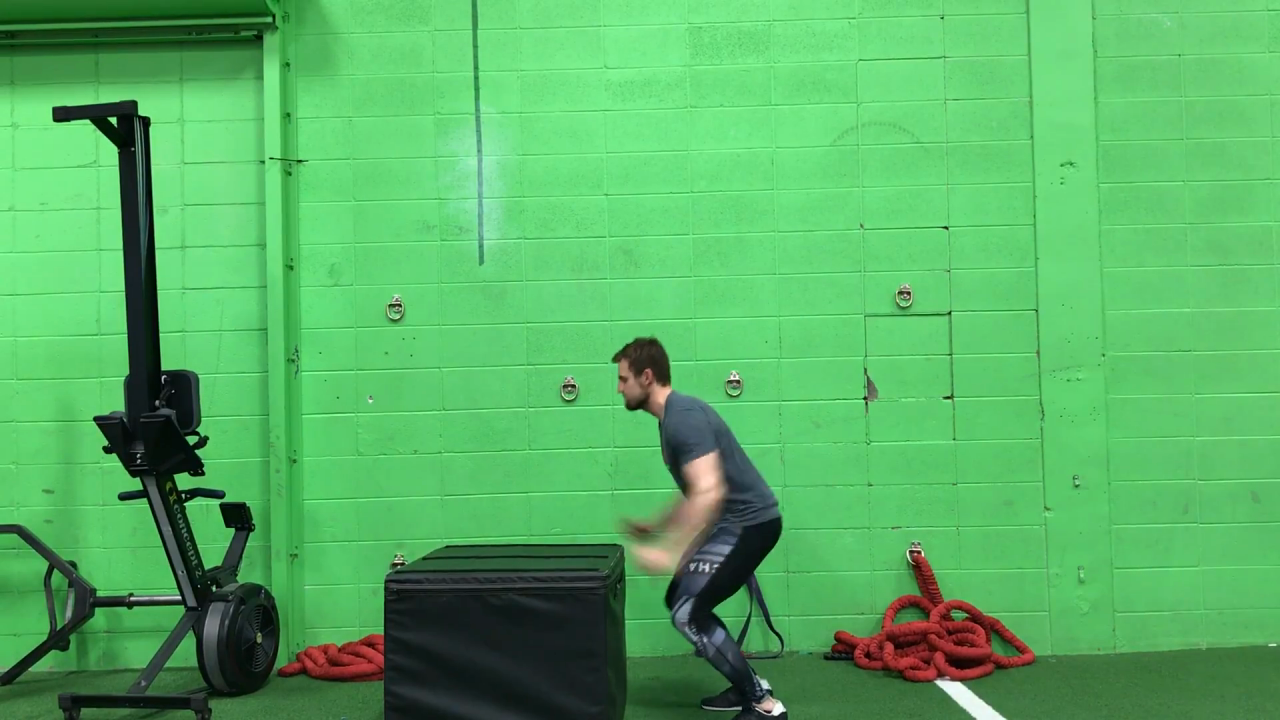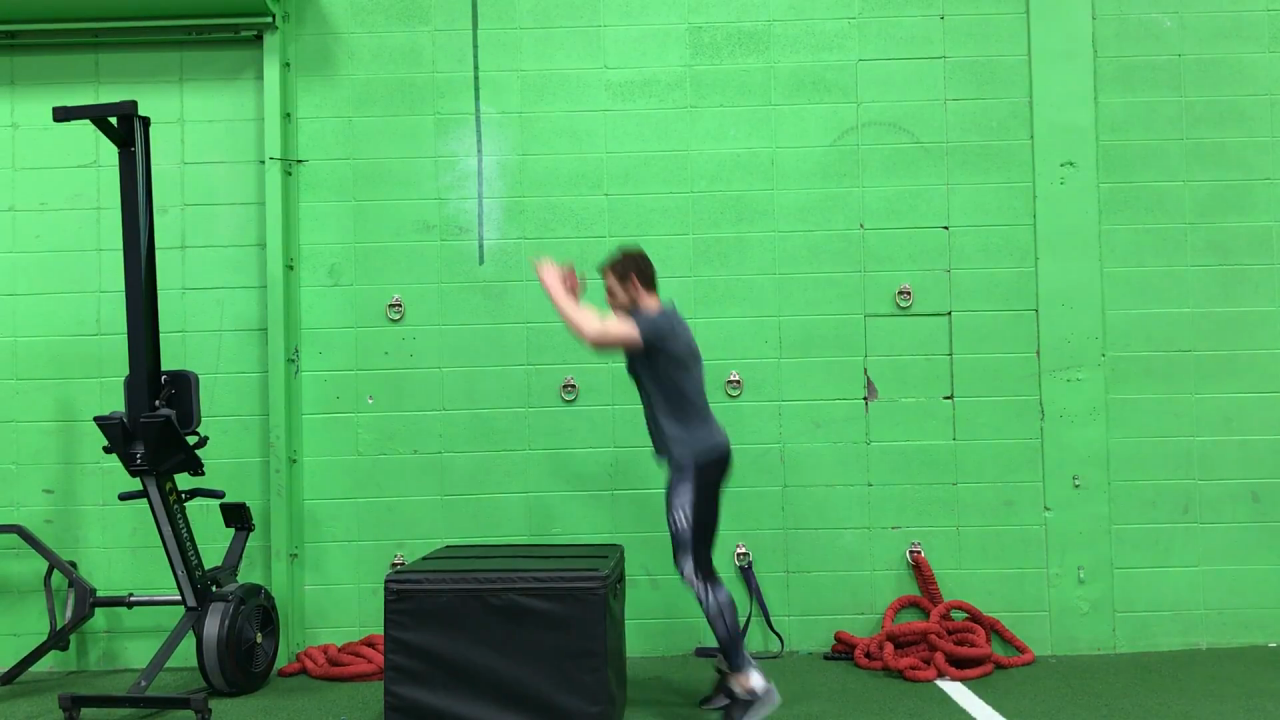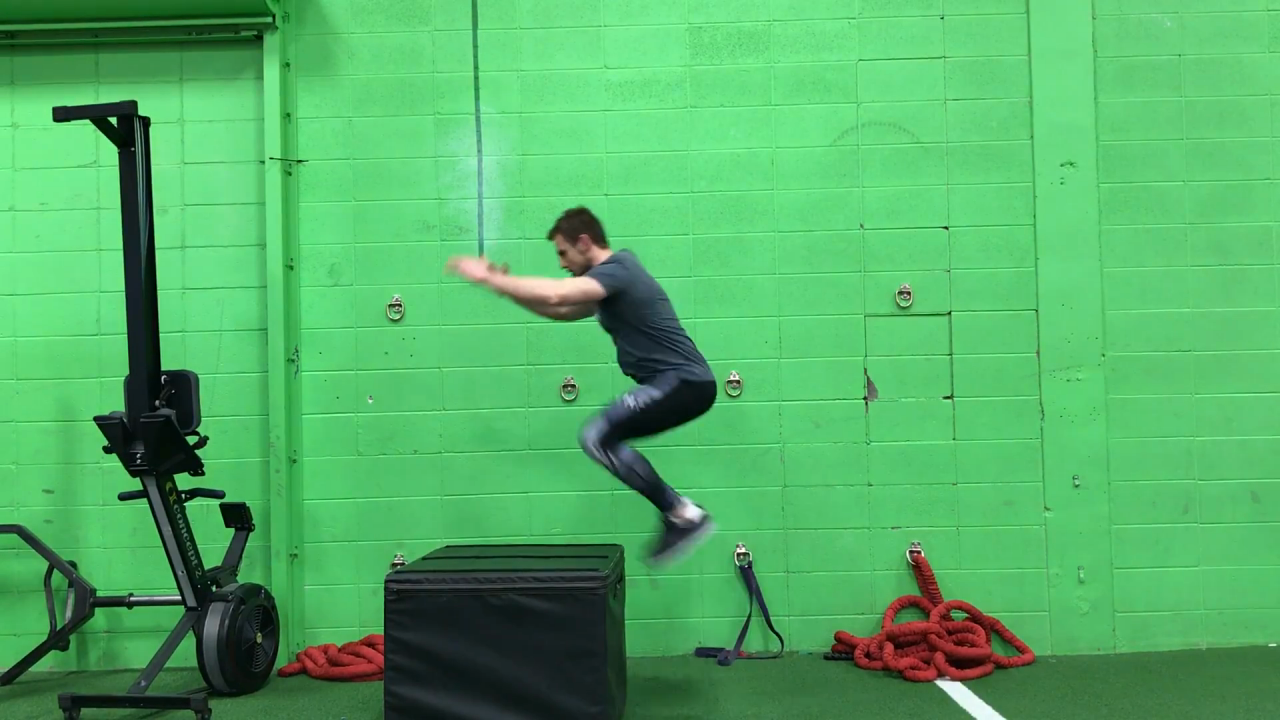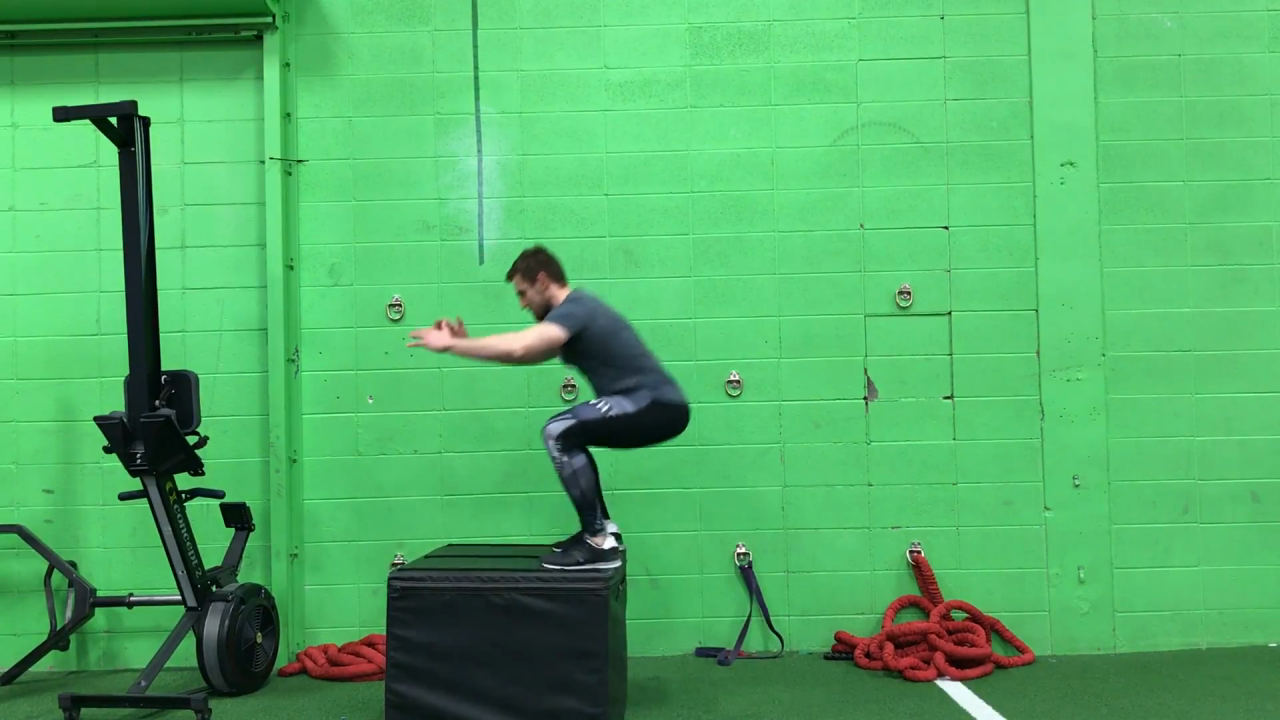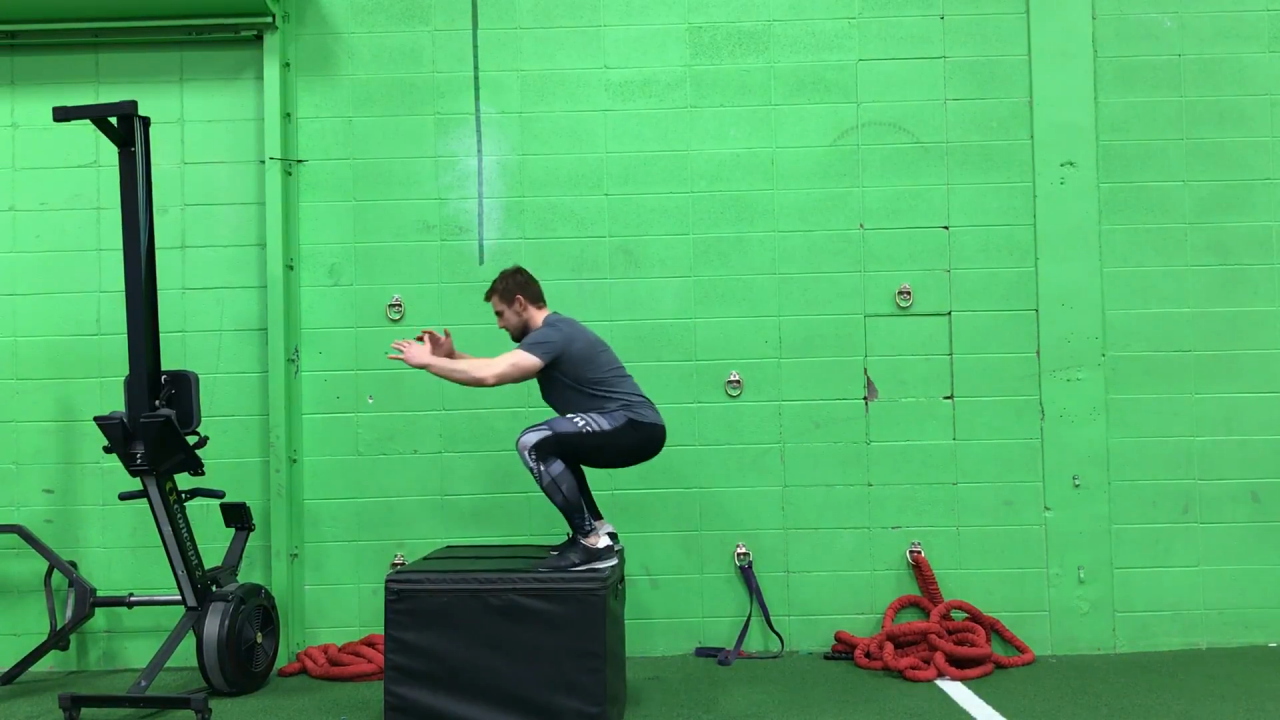
dt=0.2s
person 1, frame 1
left shoulder: (686, 419)
right shoulder: (675, 418)
left elbow: (709, 493)
left wrist: (671, 552)
right wrist: (657, 528)
left hip: (750, 526)
right hip: (742, 523)
left knee: (687, 613)
right knee: (682, 602)
right ankle: (751, 686)
person 1, frame 2
left shoulder: (658, 324)
right shoulder: (656, 324)
left elbow: (593, 334)
right elbow: (601, 335)
left wrist: (556, 291)
right wrist: (572, 300)
left hip: (697, 461)
right hip: (694, 459)
left knee: (697, 570)
right knee: (696, 569)
right ankle: (736, 672)
person 1, frame 3
left shoulder: (616, 270)
right shoulder: (614, 272)
left elbow: (554, 293)
right elbow: (563, 310)
left wrist: (488, 278)
right wrist: (505, 285)
left hip: (685, 383)
right hip: (680, 381)
left knee: (598, 436)
right knee: (603, 433)
left ankle: (682, 513)
right ankle: (678, 515)
person 1, frame 4
left shoulder: (574, 310)
right shoulder: (576, 309)
left elbow: (516, 348)
right elbow: (525, 349)
left wrist: (449, 345)
right wrist: (466, 342)
left hip: (660, 407)
right hip: (656, 406)
left knee: (559, 433)
right knee: (569, 436)
left ankle: (599, 541)
right ankle: (600, 530)
person 1, frame 5
left shoulder: (551, 336)
right shoulder: (553, 332)
left elbow: (489, 375)
right elbow: (504, 371)
left wrist: (429, 363)
right wrist: (452, 357)
left hip: (636, 429)
right hip: (633, 426)
left knee: (534, 443)
right knee: (549, 446)
left ankle: (592, 542)
right ankle: (597, 529)
